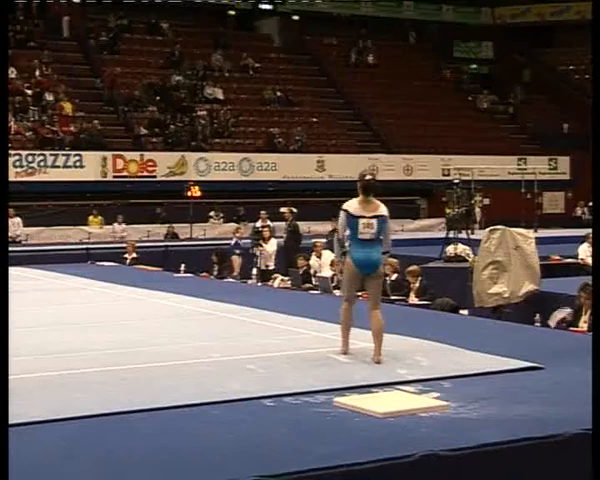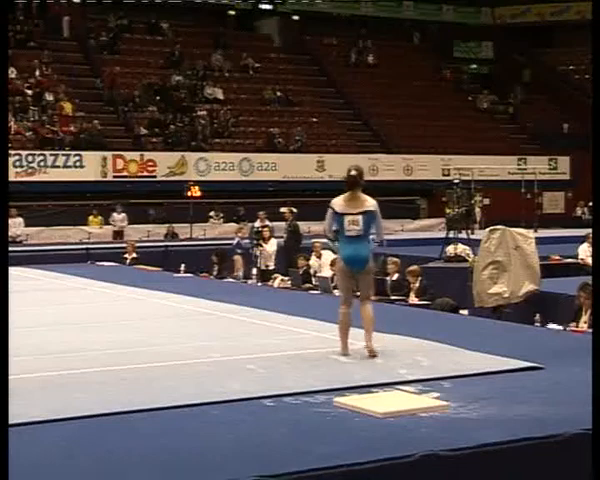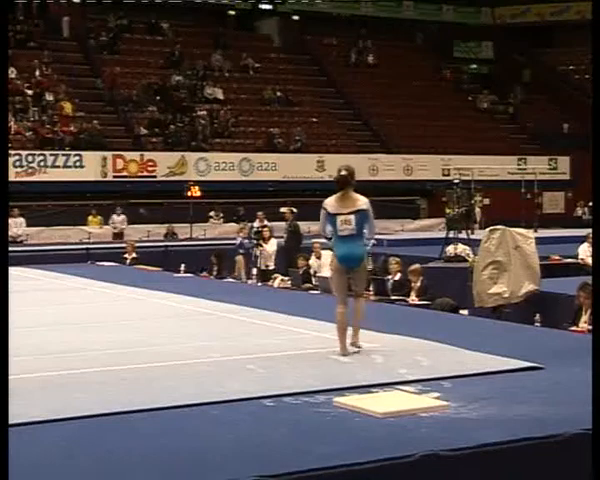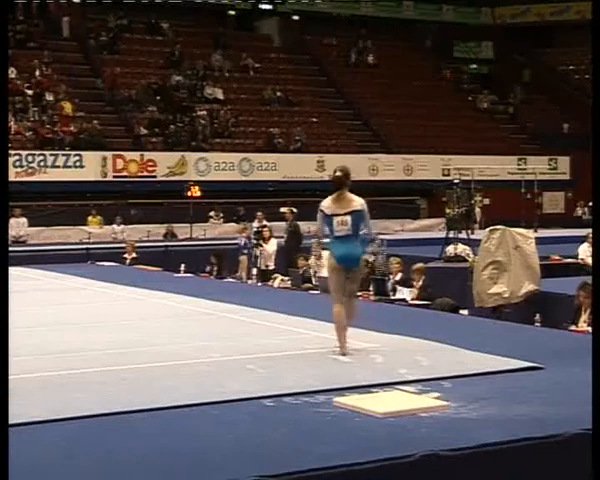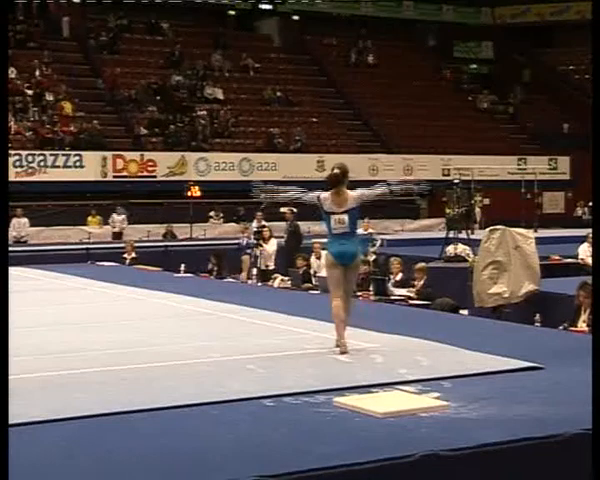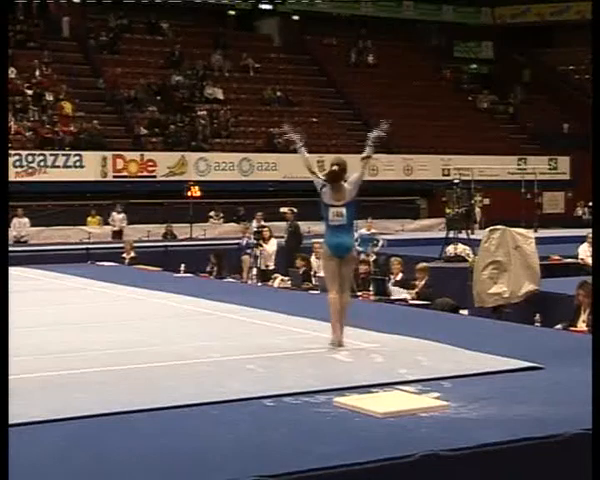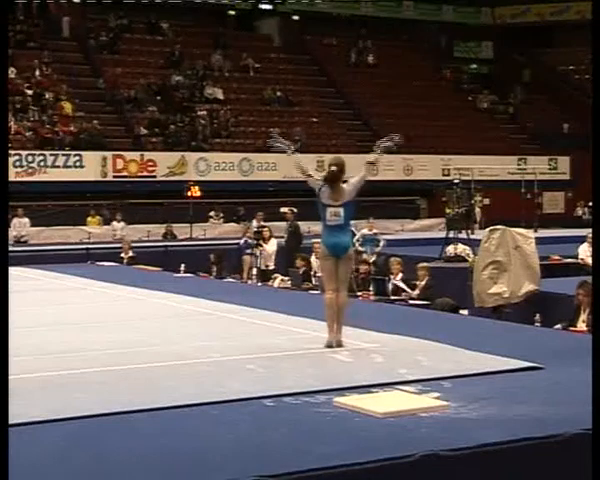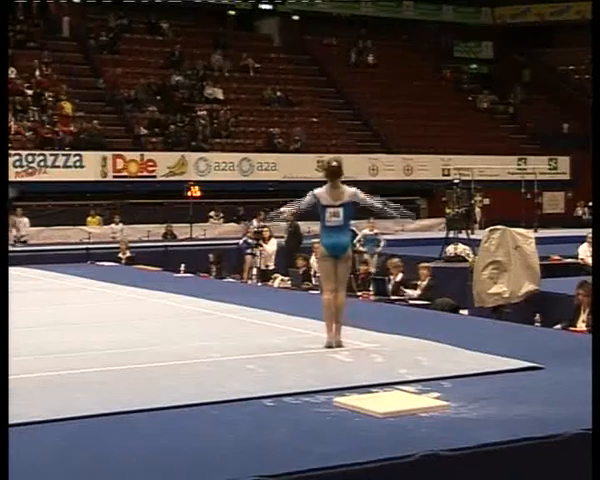
dt=0.2s
person 1, frame 1
left shoulder: (348, 206)
right shoulder: (382, 208)
left elbow: (340, 236)
right elbow: (386, 238)
left wrist: (339, 257)
right wrist: (383, 256)
left hip: (355, 259)
right hip: (374, 260)
left knee: (347, 302)
right knee: (375, 308)
left ankle: (344, 345)
right ankle: (377, 353)
person 1, frame 2
left shoulder: (336, 203)
right shoulder: (371, 203)
left elbow: (328, 230)
right elbow: (379, 232)
left hip: (345, 255)
right hip: (364, 255)
left knee: (345, 303)
right knee: (366, 301)
left ankle: (344, 347)
right ankle: (369, 342)
person 1, frame 3
left shoulder: (328, 203)
right shoulder: (364, 202)
left elbow: (323, 230)
right elbow: (371, 231)
left hip: (340, 254)
right hip: (358, 253)
left knee: (341, 302)
right knee: (359, 296)
left ankle: (343, 346)
right ankle: (355, 337)
person 1, frame 4
left shoulder: (325, 204)
right shoulder: (360, 202)
left elbow: (320, 231)
right elbow: (368, 229)
right wrist: (364, 245)
left hip: (337, 255)
right hip: (355, 253)
left knee: (338, 301)
right knee: (350, 298)
left ankle: (343, 345)
right ankle: (343, 339)
person 1, frame 5
left shoulder: (322, 198)
right shoulder: (356, 196)
left elbow: (298, 195)
right elbow: (380, 191)
left wrist: (272, 193)
right wrist: (407, 187)
left hip: (334, 252)
right hip: (352, 250)
left knee: (337, 298)
right knee: (348, 296)
left ankle: (341, 339)
right ankle: (341, 336)
person 1, frame 6
left shoulder: (323, 190)
right shoulder: (350, 189)
left elbow: (310, 168)
right elbow: (363, 165)
left wrist: (299, 144)
right wrist: (372, 140)
left hip: (330, 245)
right hip: (347, 245)
left knee: (334, 291)
right knee: (344, 290)
left ankle: (336, 332)
right ankle: (339, 332)
person 1, frame 7
left shoulder: (322, 190)
right shoulder: (349, 190)
left elbow: (304, 172)
right elbow: (364, 173)
left hip: (328, 243)
right hip: (345, 243)
left knee: (330, 290)
right knee: (342, 290)
left ankle: (331, 334)
right ankle: (338, 335)
person 1, frame 8
left shoulder: (318, 193)
right shoulder: (351, 193)
left elbow: (299, 206)
right elbow: (372, 202)
left wrist: (284, 211)
right wrist: (390, 210)
left hip: (327, 244)
right hip: (344, 244)
left knee: (328, 290)
right knee: (341, 290)
left ankle: (330, 335)
right ankle: (338, 335)
